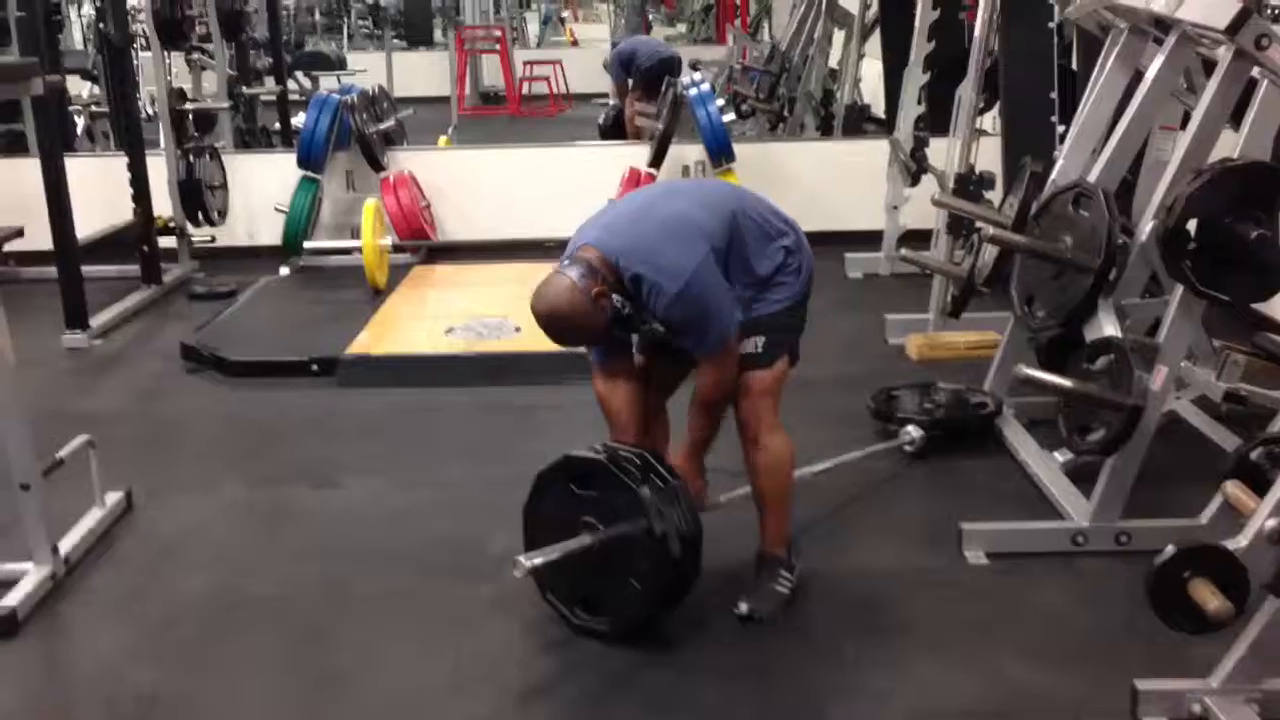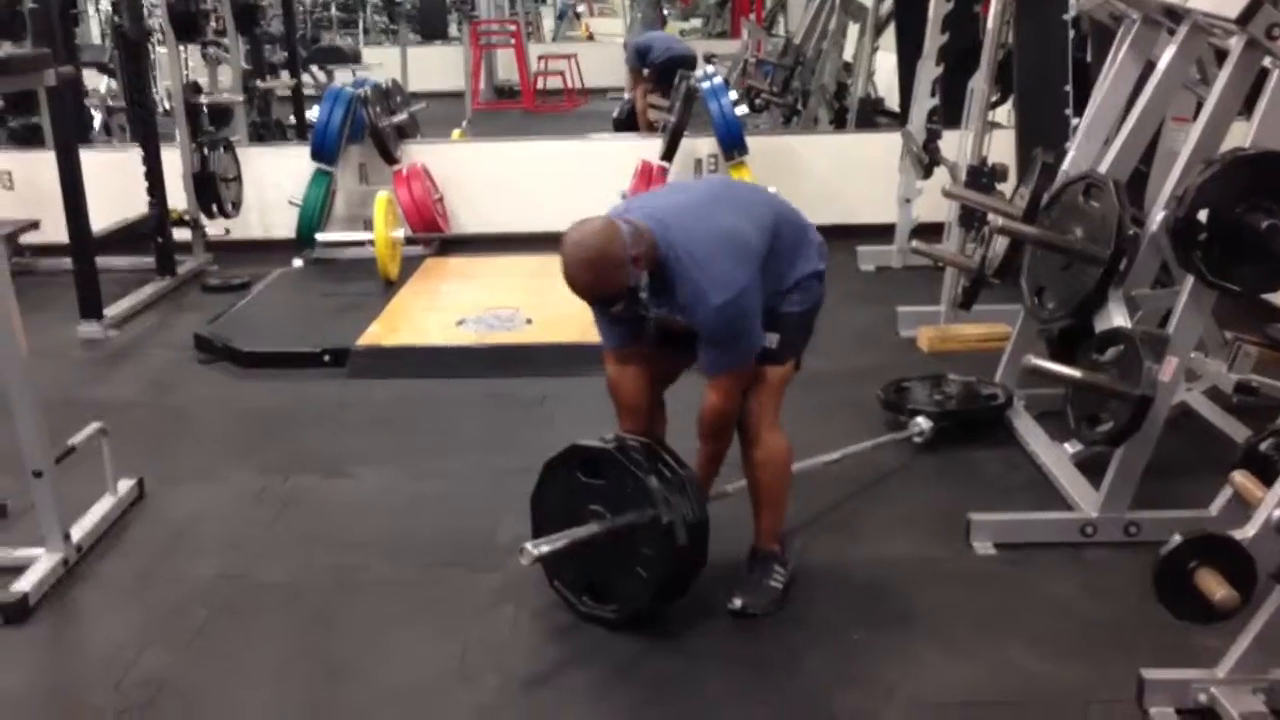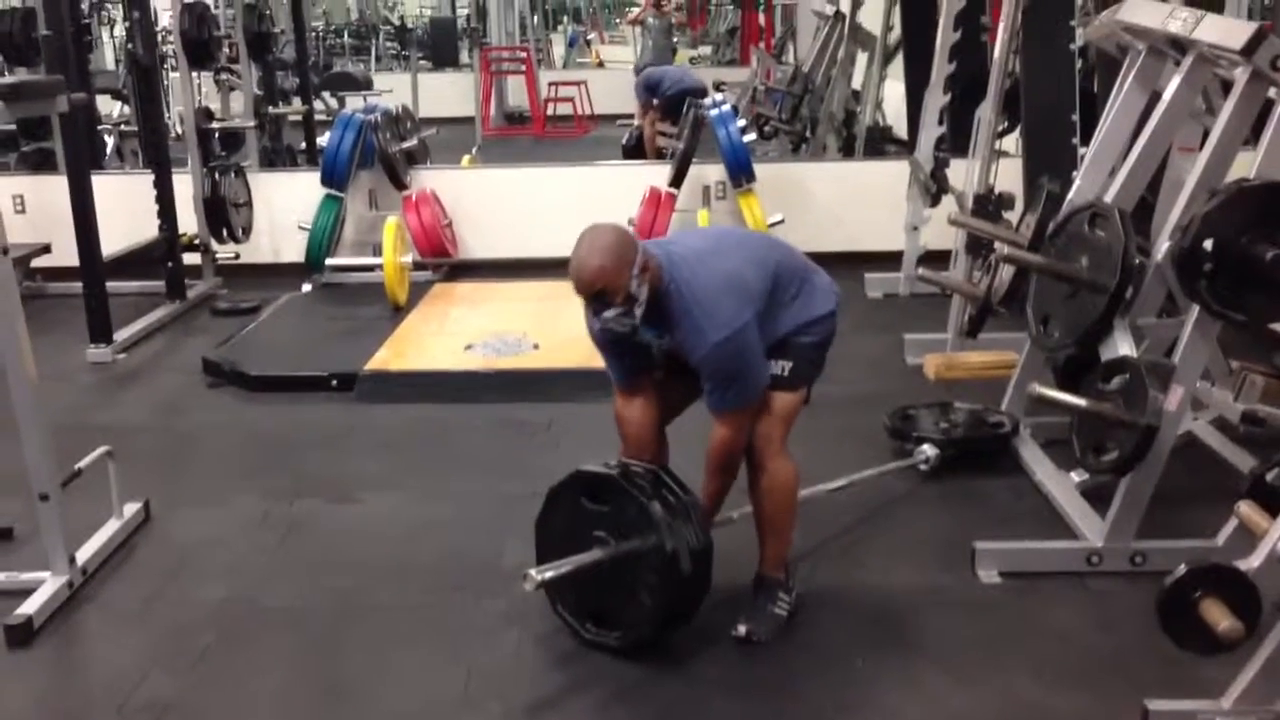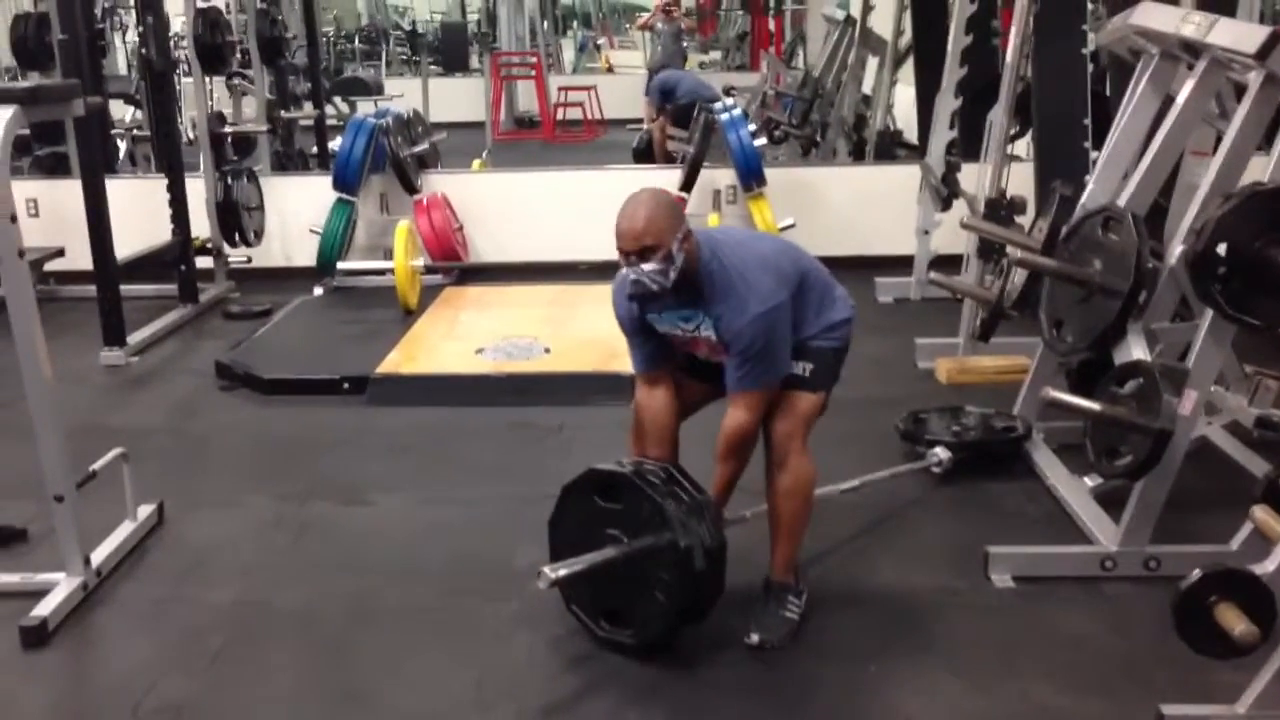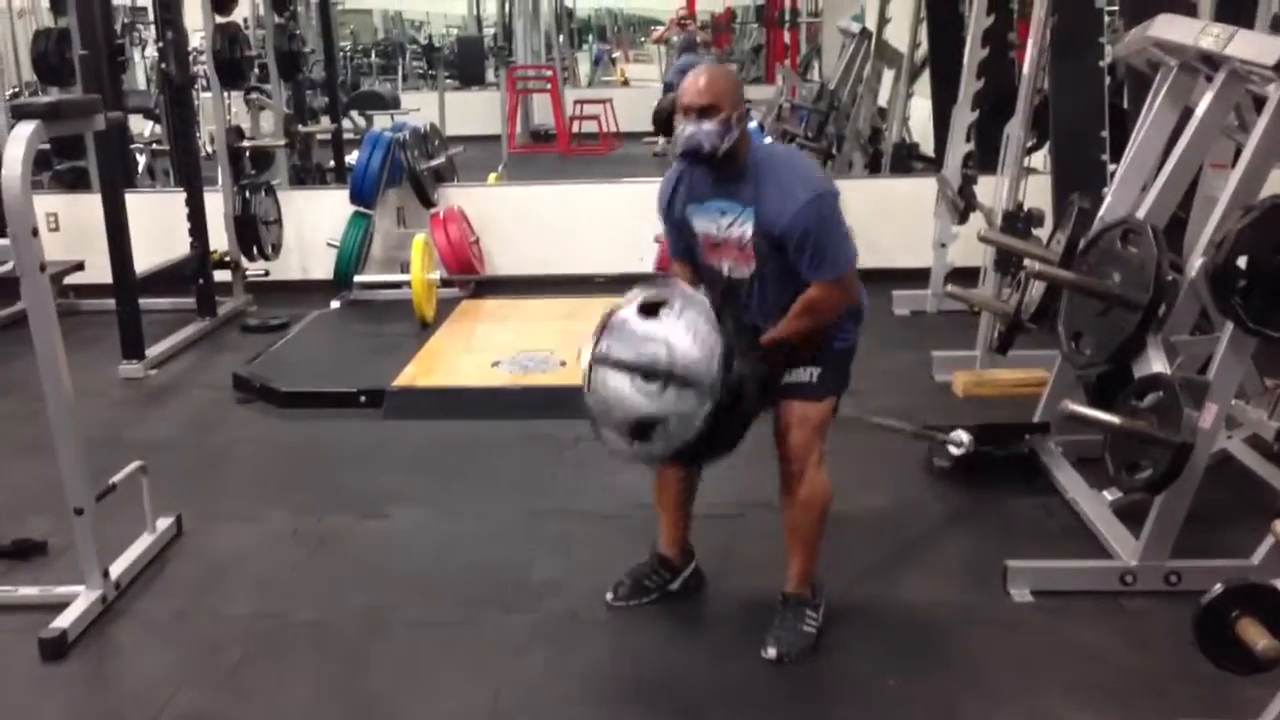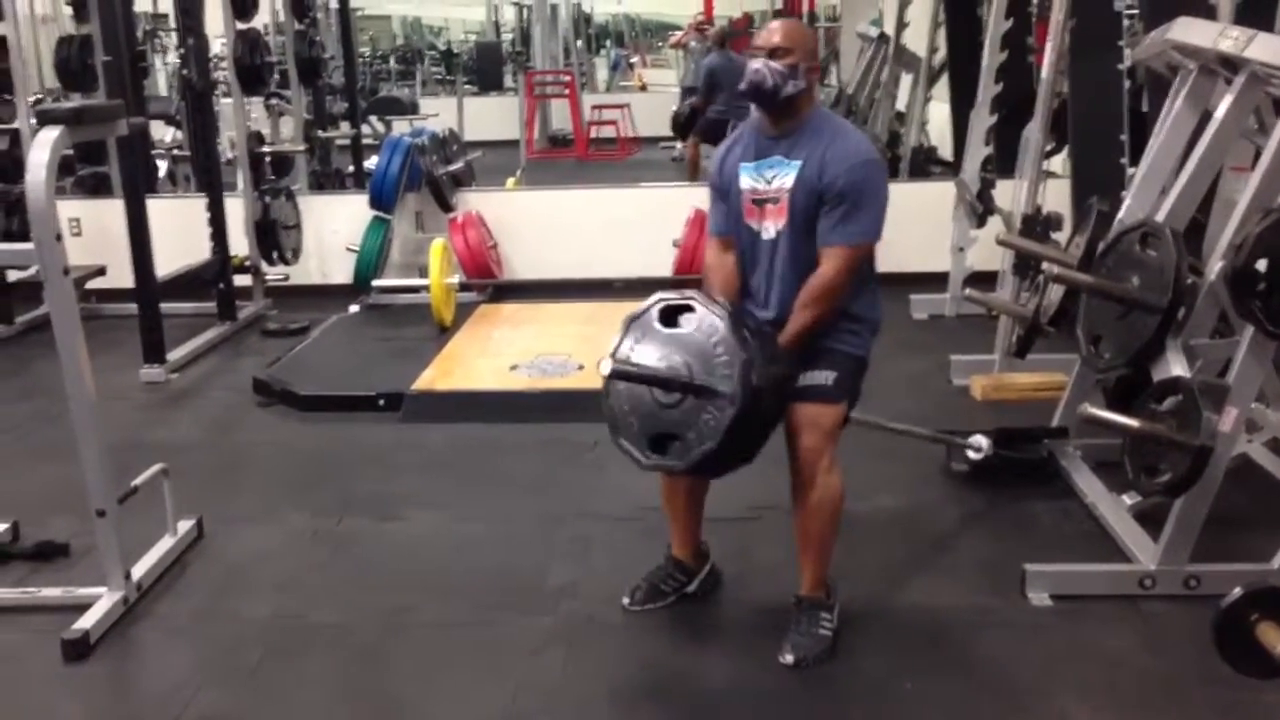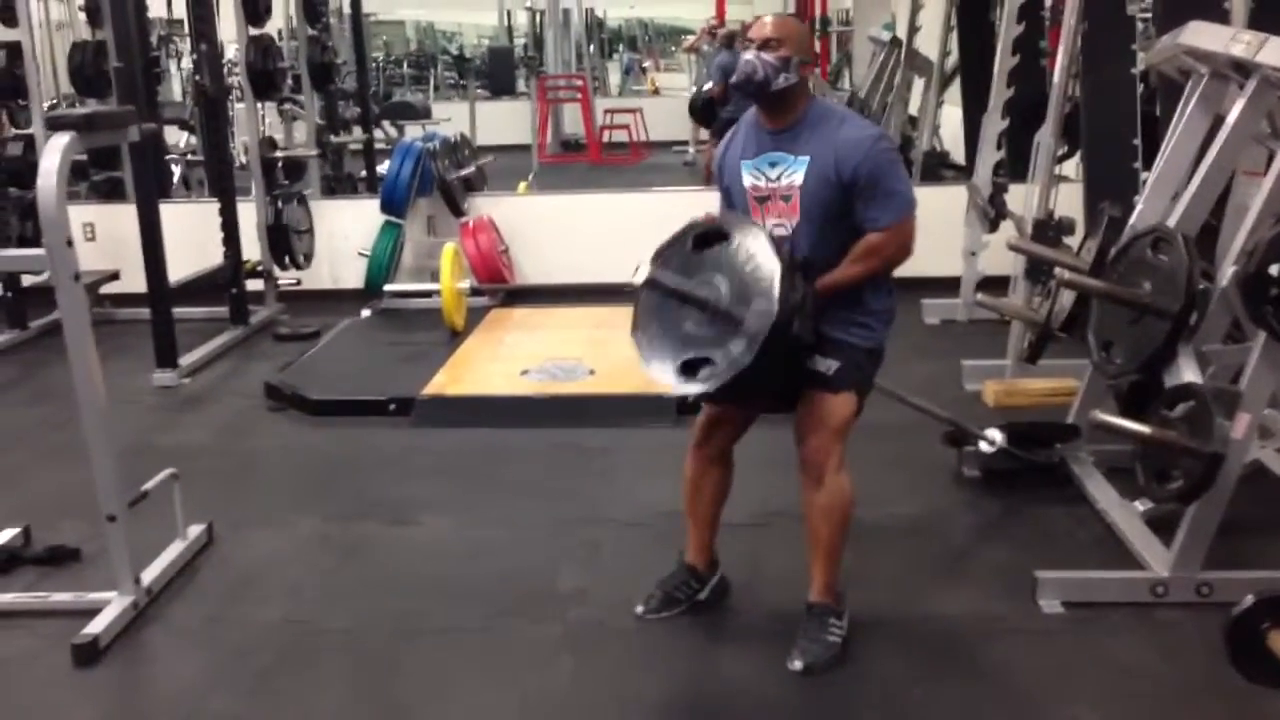
dt=0.7s
person 1, frame 1
left shoulder: (674, 279)
right shoulder: (575, 281)
left elbow: (719, 370)
right elbow: (613, 380)
left wrist: (689, 454)
left hip: (769, 273)
left knee: (755, 417)
right knee: (643, 397)
left ankle: (778, 558)
person 1, frame 2
left shoulder: (715, 286)
right shoulder: (607, 259)
left elbow: (723, 396)
right elbow: (625, 366)
left wrist: (697, 487)
left hip: (787, 276)
left knee: (754, 415)
right knee: (643, 392)
left ankle: (771, 554)
person 1, frame 3
left shoulder: (716, 320)
right shoulder: (611, 307)
left elbow: (731, 431)
right elbow: (634, 400)
left wrist: (701, 518)
left hip: (799, 315)
left knee: (763, 442)
right knee: (642, 423)
left ankle: (775, 581)
person 1, frame 4
left shoulder: (749, 295)
right shoulder: (631, 293)
left elbow: (745, 415)
right elbow: (655, 387)
left wrist: (712, 507)
left hip: (812, 328)
left knee: (783, 437)
right knee: (647, 417)
left ankle: (784, 584)
person 1, frame 5
left shoulder: (797, 190)
right shoulder: (678, 184)
left elbow: (833, 295)
right elbow: (684, 266)
left wrist: (756, 353)
left hip: (816, 324)
right hip: (732, 319)
left knee: (798, 446)
left ankle: (802, 596)
right ankle: (673, 561)
person 1, frame 6
left shoulder: (849, 156)
right shoulder: (732, 152)
left elbow: (837, 270)
right elbow: (722, 248)
left wrist: (781, 349)
left hip: (827, 330)
right hip: (749, 321)
left knee: (811, 449)
left ankle: (816, 599)
right ankle: (688, 564)
person 1, frame 7
left shoulder: (855, 143)
right shoulder: (735, 145)
left elbow: (896, 239)
left wrist: (811, 292)
left hip: (841, 318)
left knee: (820, 450)
right knee: (709, 433)
left ankle: (825, 606)
right ankle: (699, 571)
